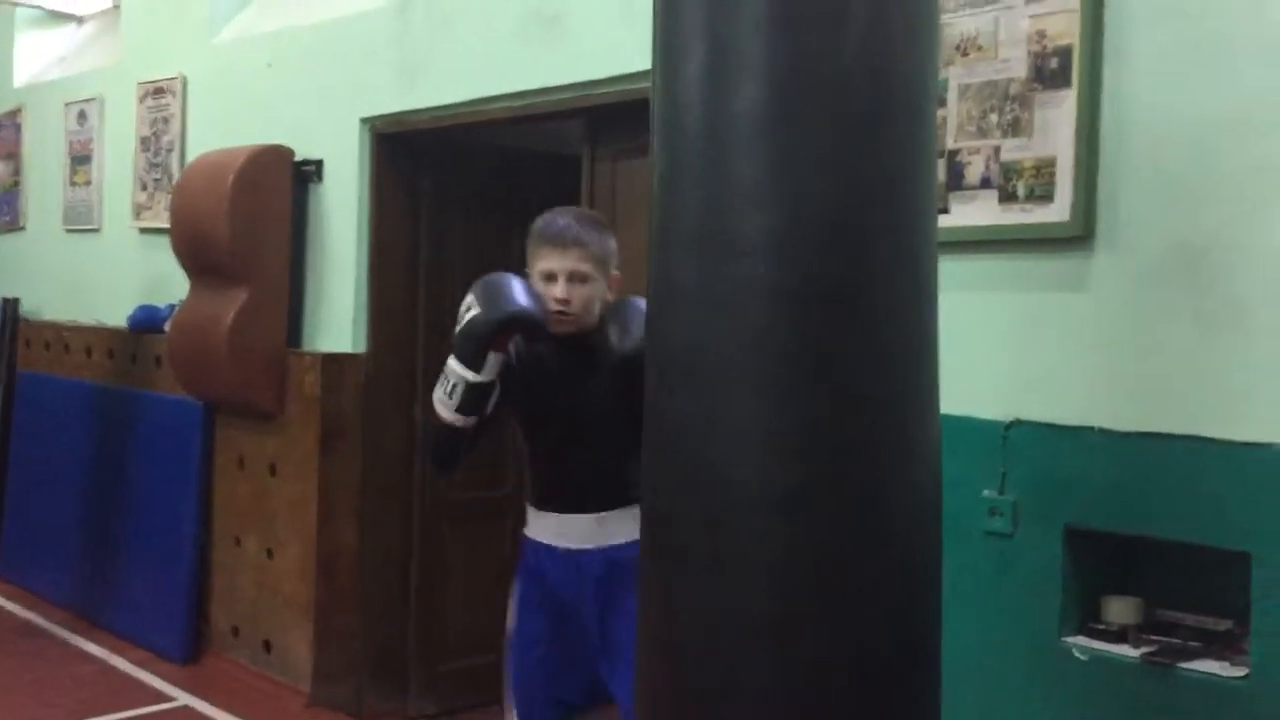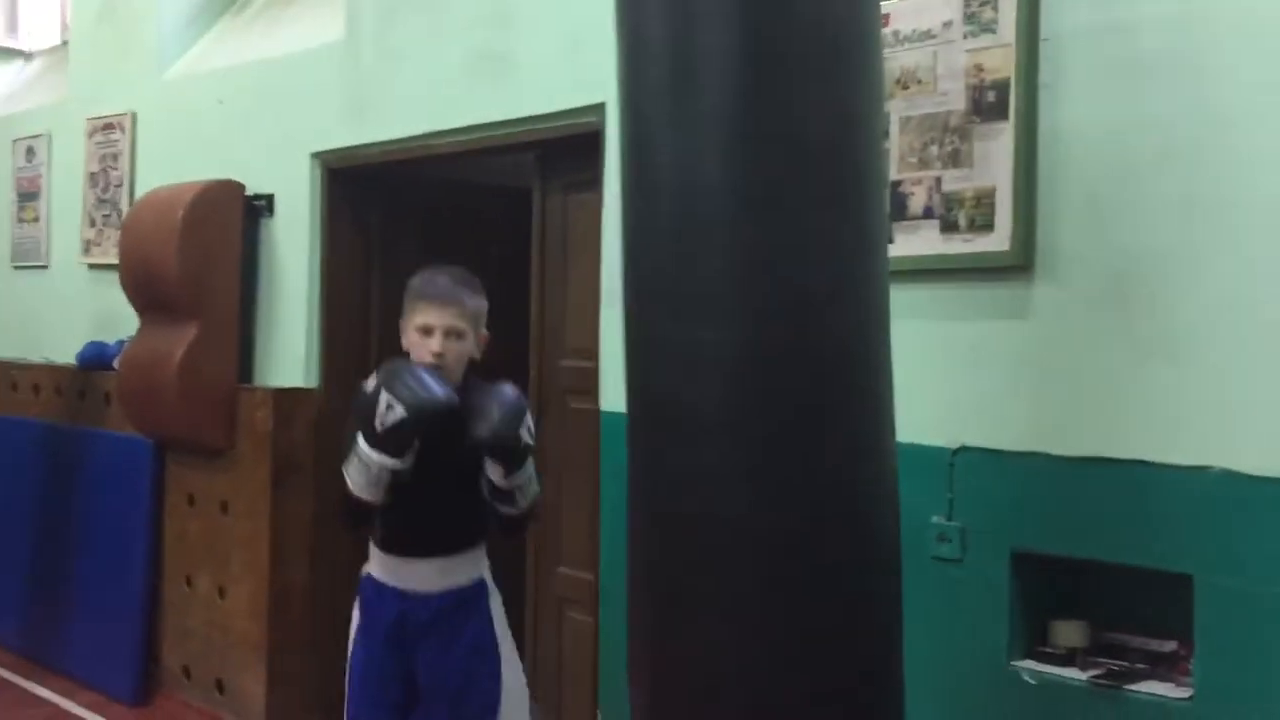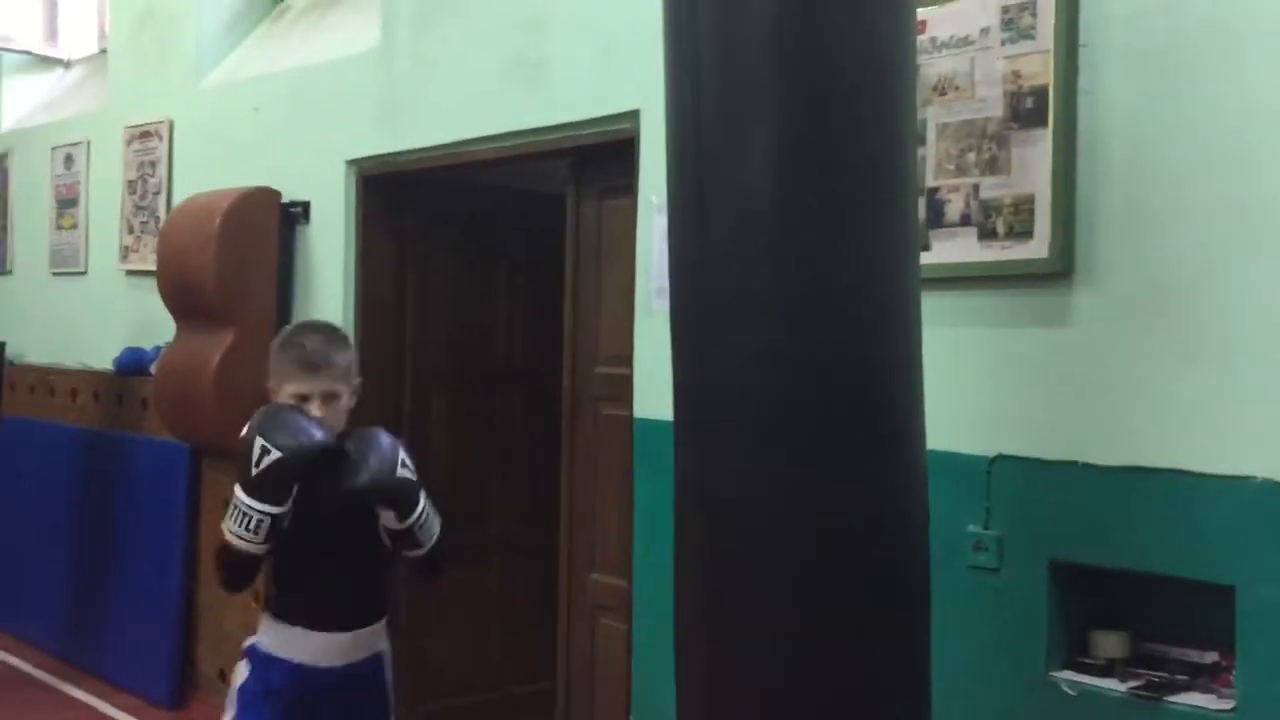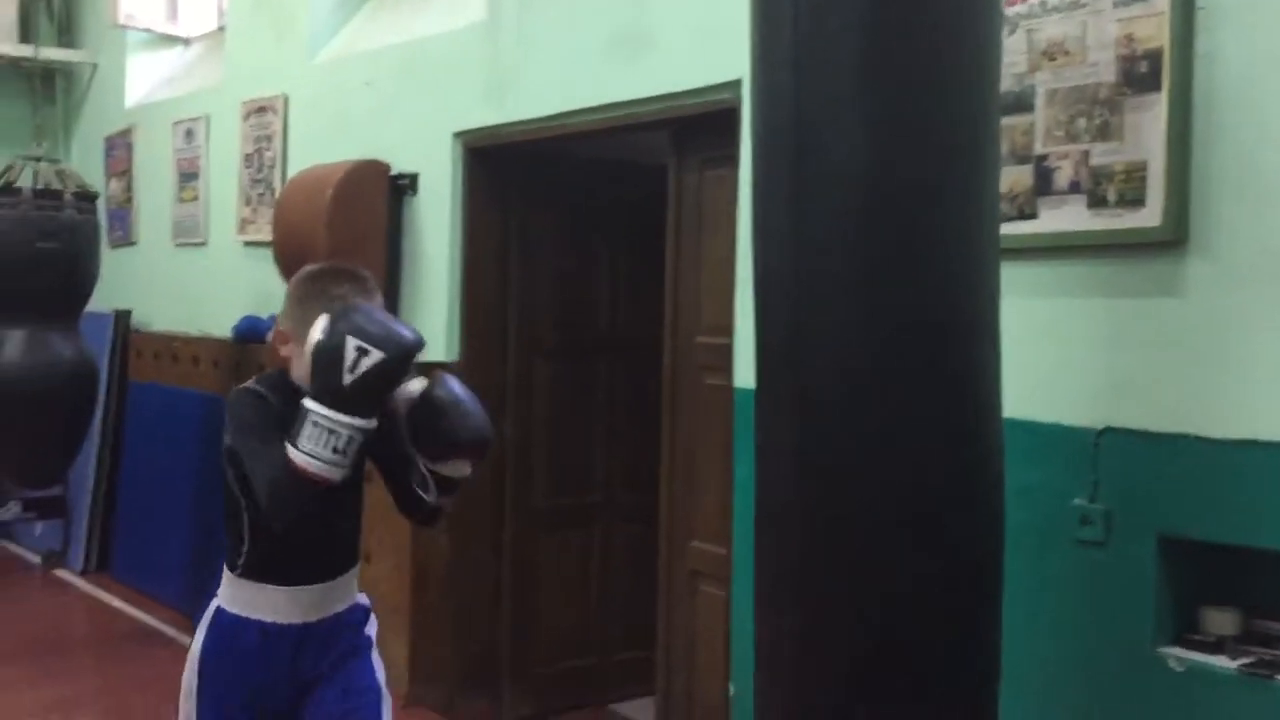
dt=0.4s
person 1, frame 1
left shoulder: (629, 347)
right shoulder: (515, 355)
right elbow: (446, 445)
right wrist: (474, 351)
left hip: (624, 551)
right hip: (547, 555)
person 1, frame 2
left shoulder: (493, 403)
right shoulder: (383, 394)
left elbow: (519, 511)
right elbow: (358, 509)
left wrist: (511, 452)
right wrist: (386, 437)
left hip: (464, 597)
right hip: (386, 594)
person 1, frame 3
left shoulder: (375, 459)
right shoulder: (268, 454)
left elbow: (429, 562)
right elbow: (232, 574)
left wrist: (402, 501)
right wrist: (261, 483)
left hip: (362, 666)
right hip: (280, 665)
person 1, frame 4
left shoulder: (373, 408)
right shoulder: (255, 403)
left elbow: (419, 507)
right elbow: (284, 511)
left wrist: (444, 458)
right wrist: (336, 403)
left hip: (338, 624)
right hip: (246, 625)
